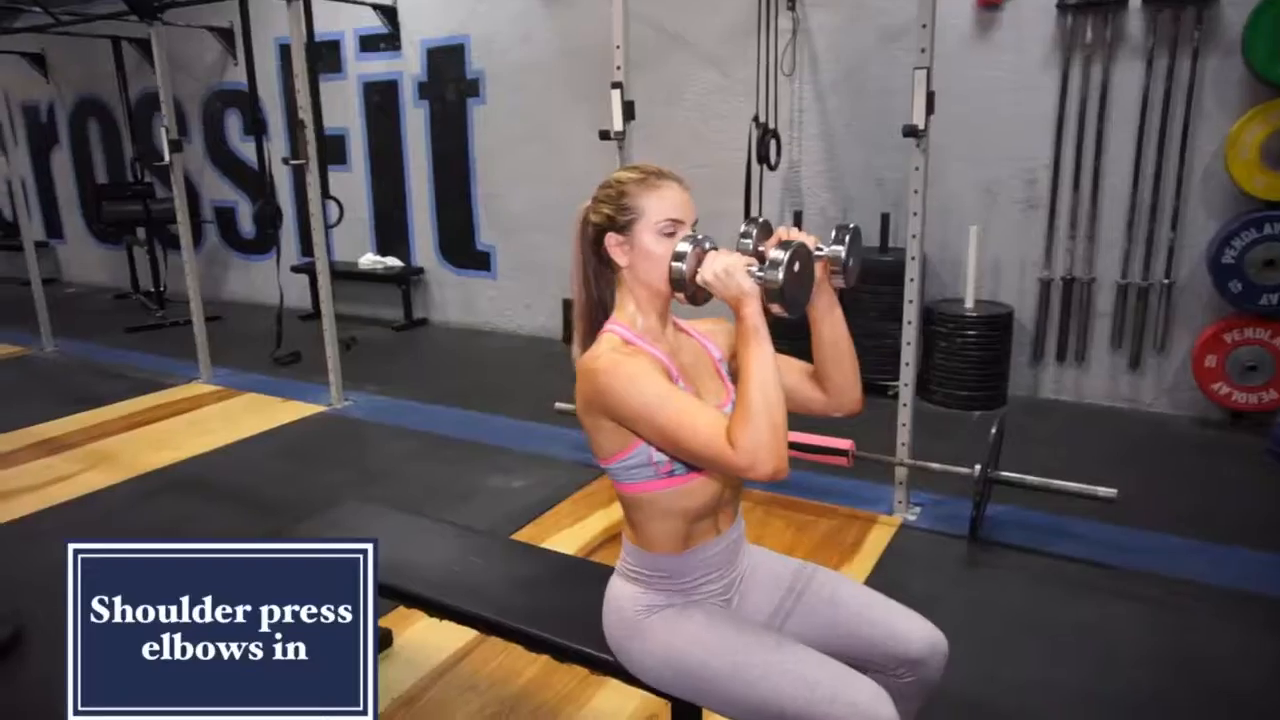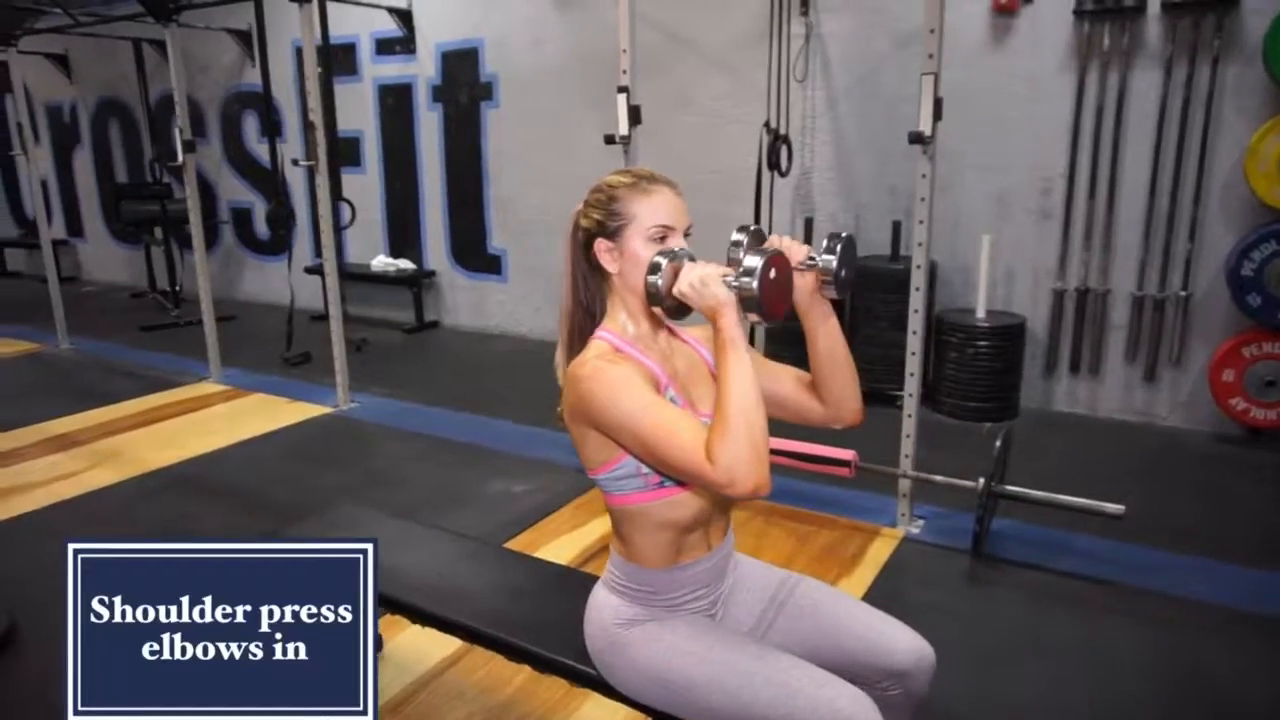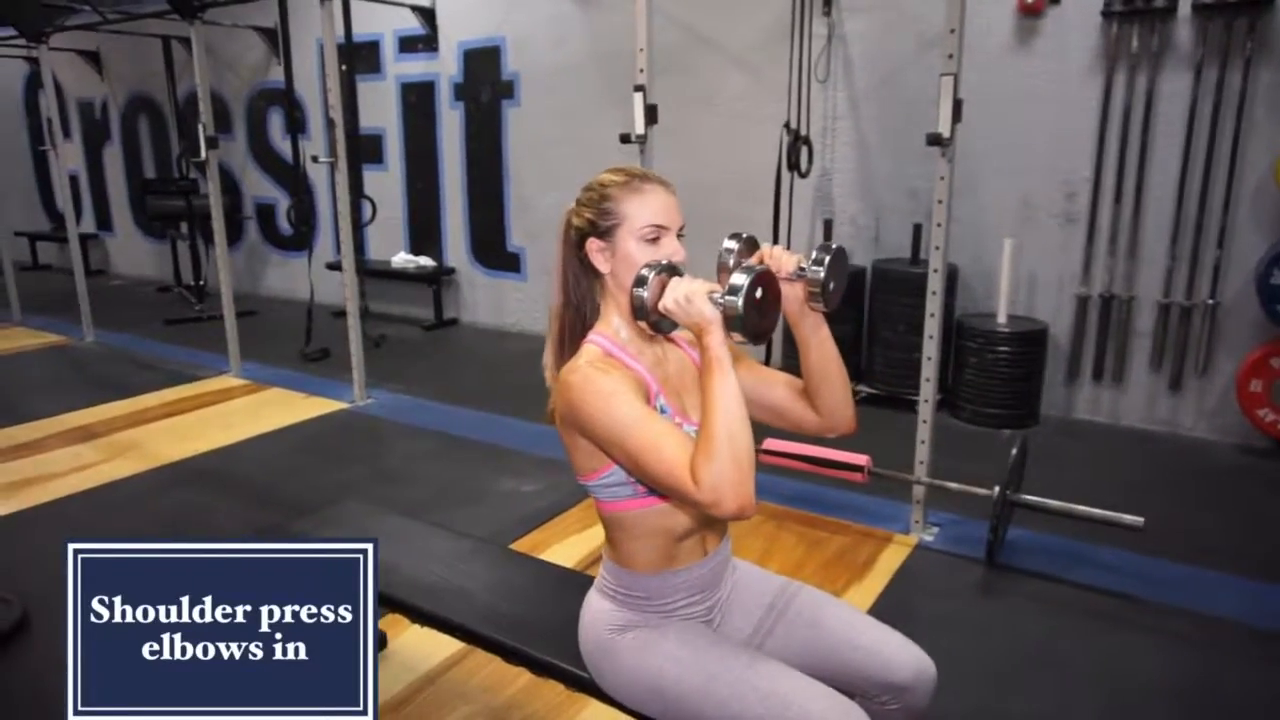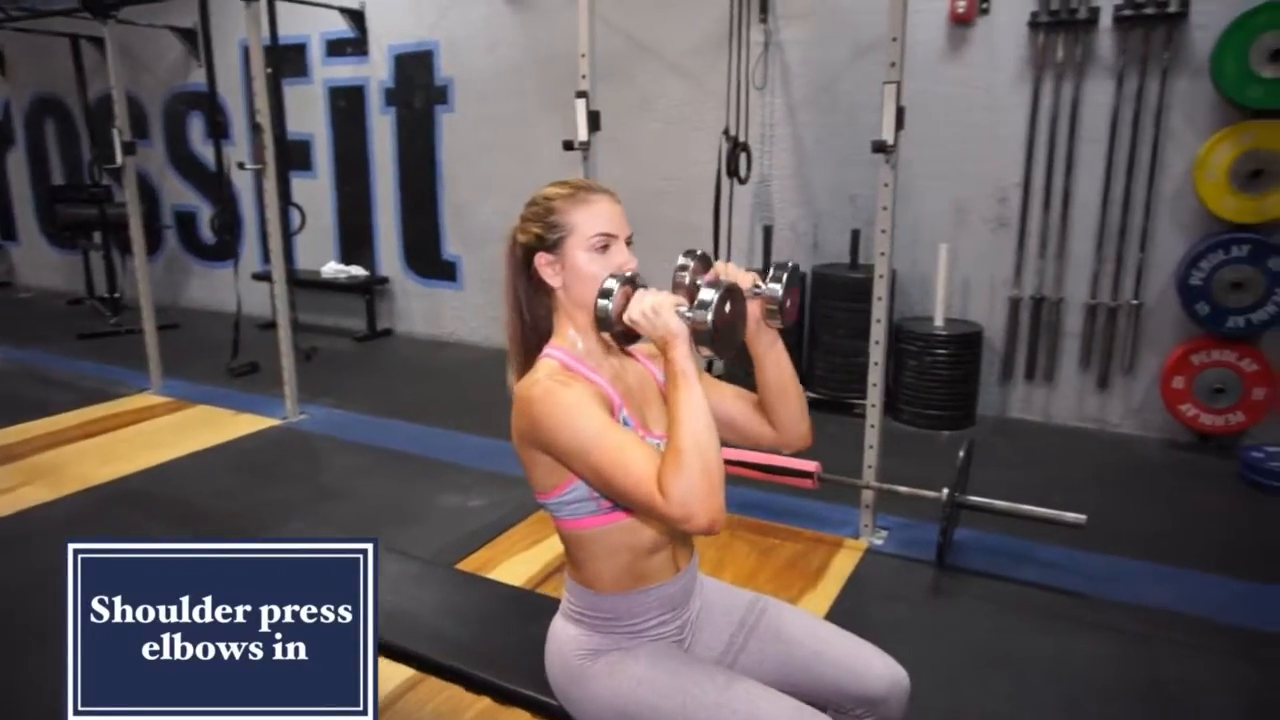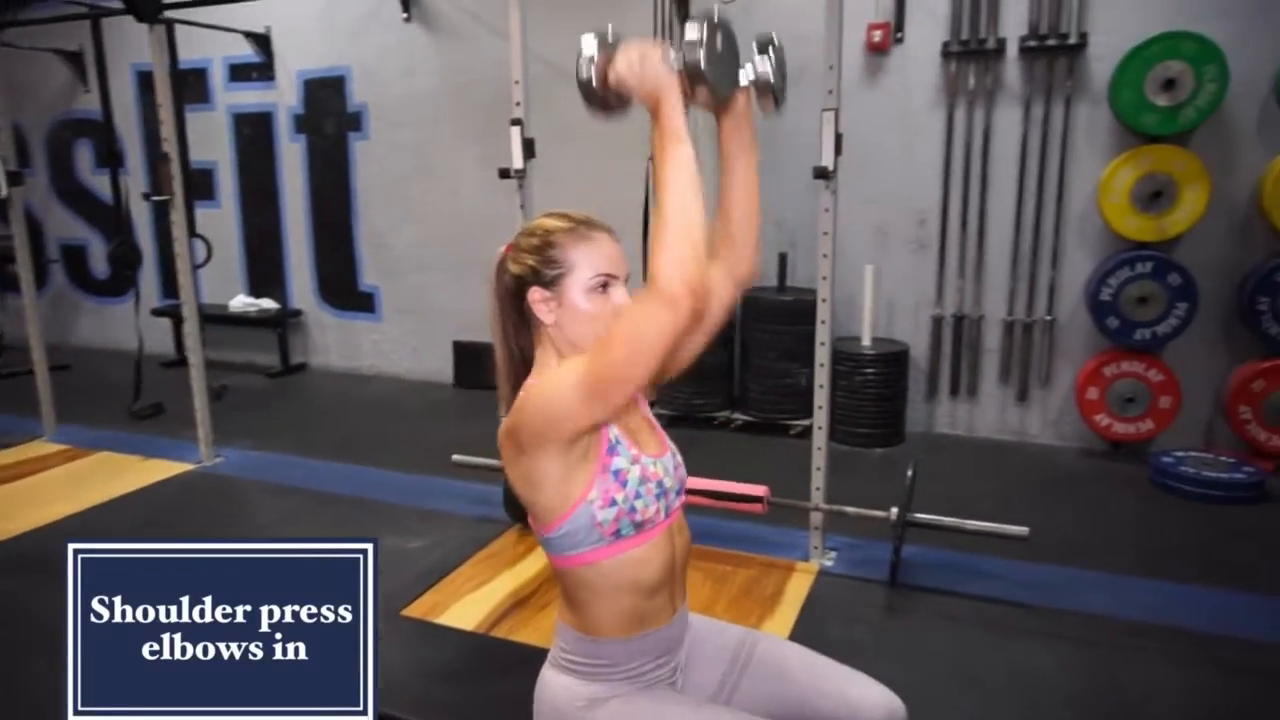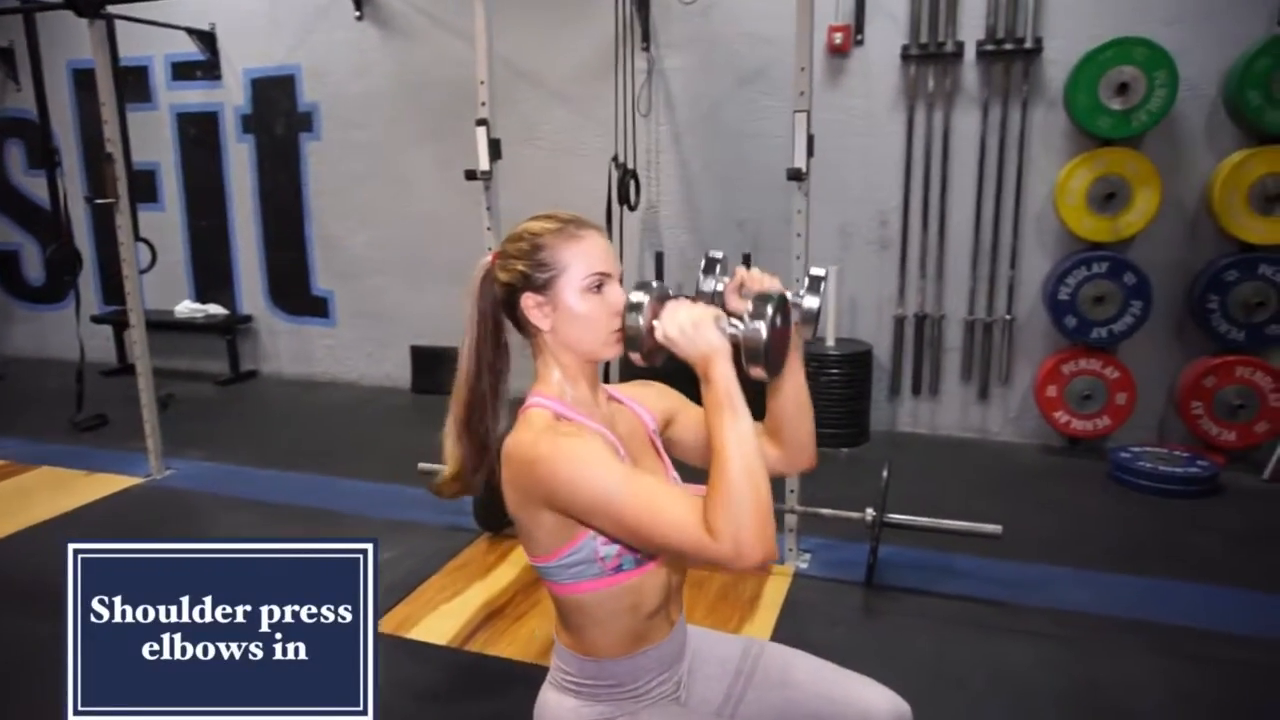
dt=0.7s
person 1, frame 1
left shoulder: (706, 337)
right shoulder: (610, 365)
left elbow: (840, 398)
right elbow: (762, 459)
left wrist: (817, 292)
right wrist: (748, 310)
left hip: (738, 570)
right hip: (663, 608)
left knee: (920, 651)
person 1, frame 2
left shoulder: (698, 345)
right shoulder: (599, 373)
left elbow: (840, 409)
right elbow: (743, 476)
left wrist: (810, 301)
right wrist: (727, 321)
left hip: (727, 583)
right hip: (648, 620)
left knee: (908, 663)
person 1, frame 3
left shoulder: (692, 349)
right shoulder: (589, 379)
left elbow: (834, 417)
right elbow: (728, 496)
left wrist: (800, 312)
right wrist: (713, 338)
left hip: (725, 588)
right hip: (644, 624)
person 1, frame 4
left shoulder: (646, 362)
right shoulder: (549, 394)
left elbow: (790, 434)
right elbow: (697, 509)
left wrist: (756, 327)
right wrist: (679, 350)
left hip: (694, 607)
right hip: (612, 648)
person 1, frame 5
left shoulder: (622, 384)
right shoulder: (542, 414)
left elbow: (733, 267)
right elbow: (681, 290)
left wrist: (737, 121)
right wrist: (665, 105)
left hip: (681, 648)
person 1, frame 6
left shoulder: (642, 404)
right shoulder: (545, 448)
left elbow: (792, 454)
right elbow: (746, 545)
right wrist: (714, 364)
left hip: (682, 658)
